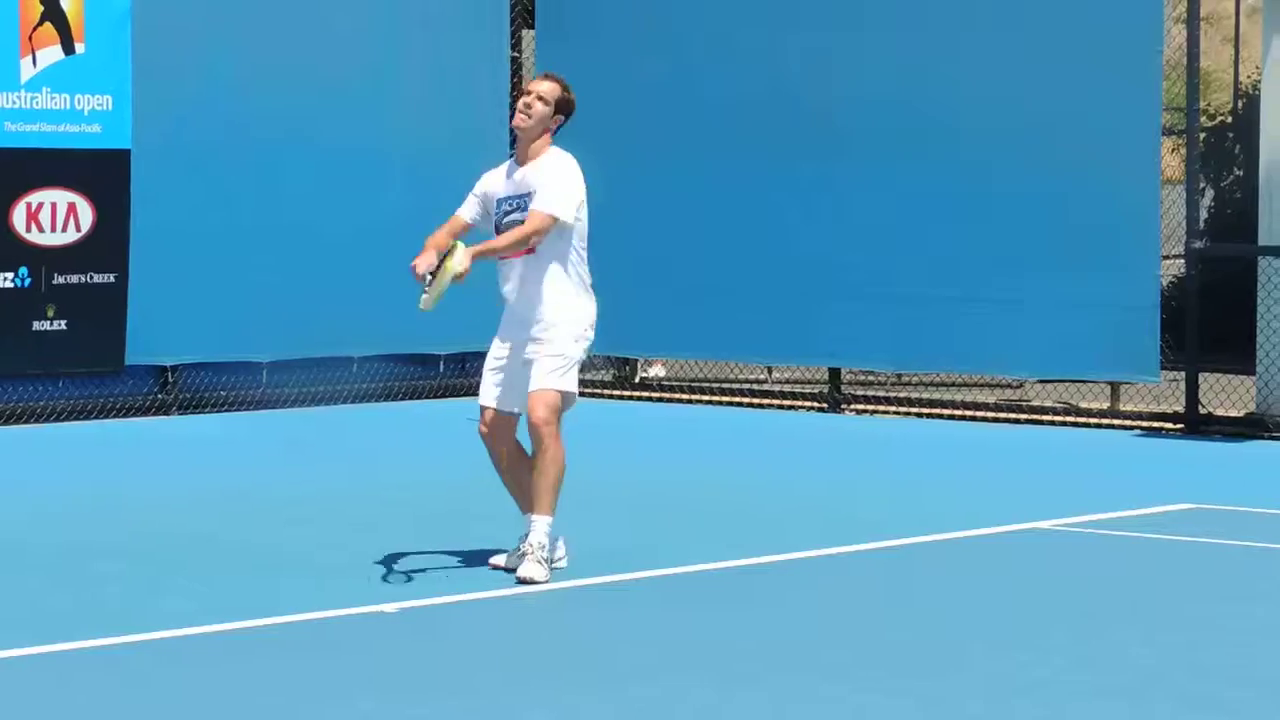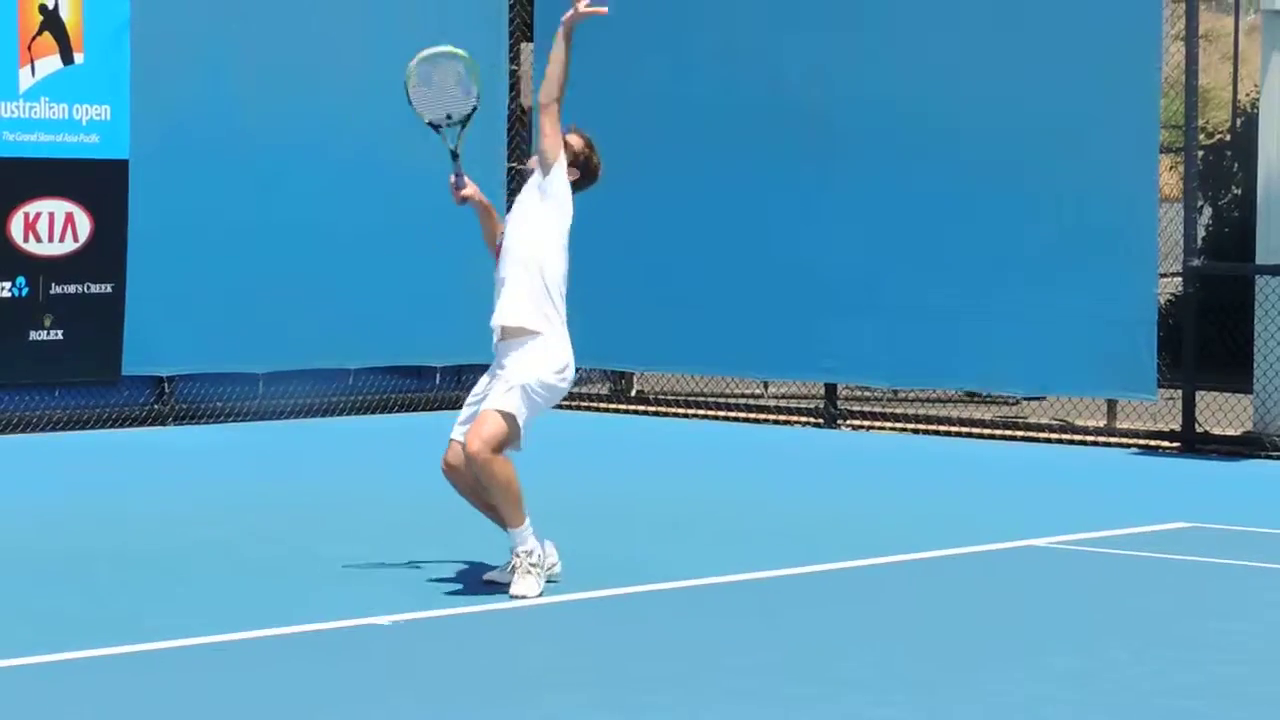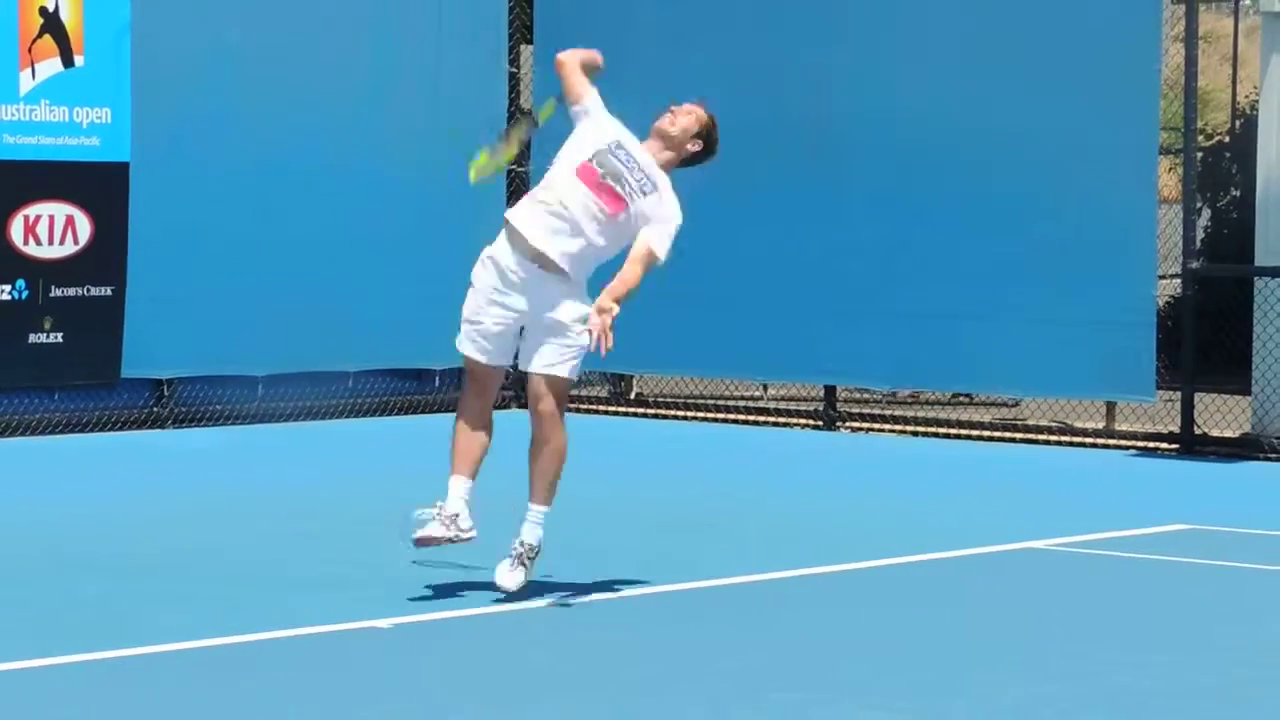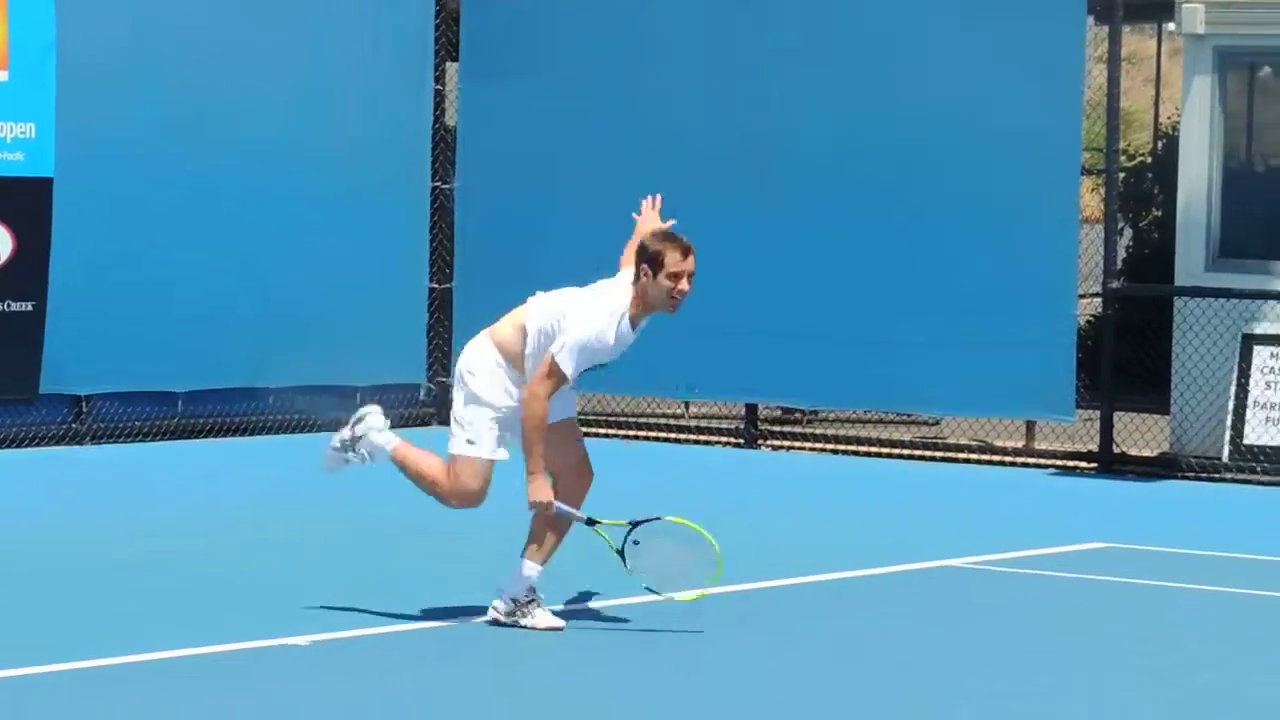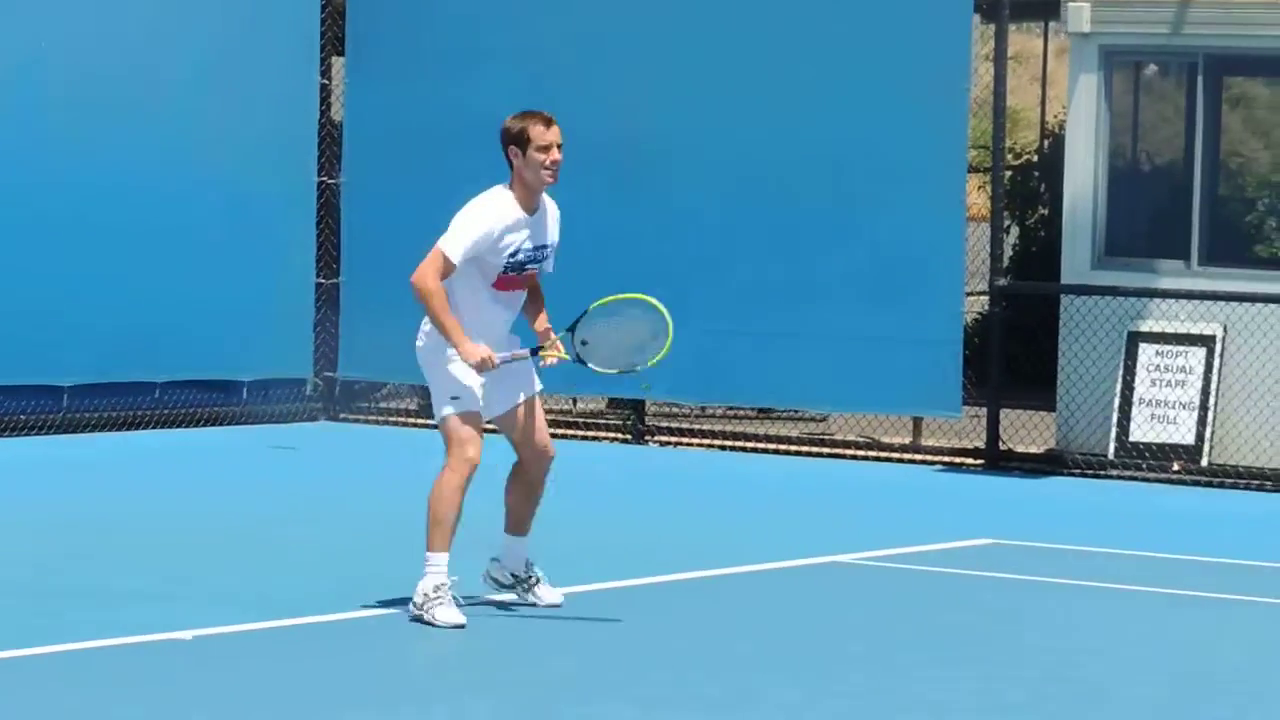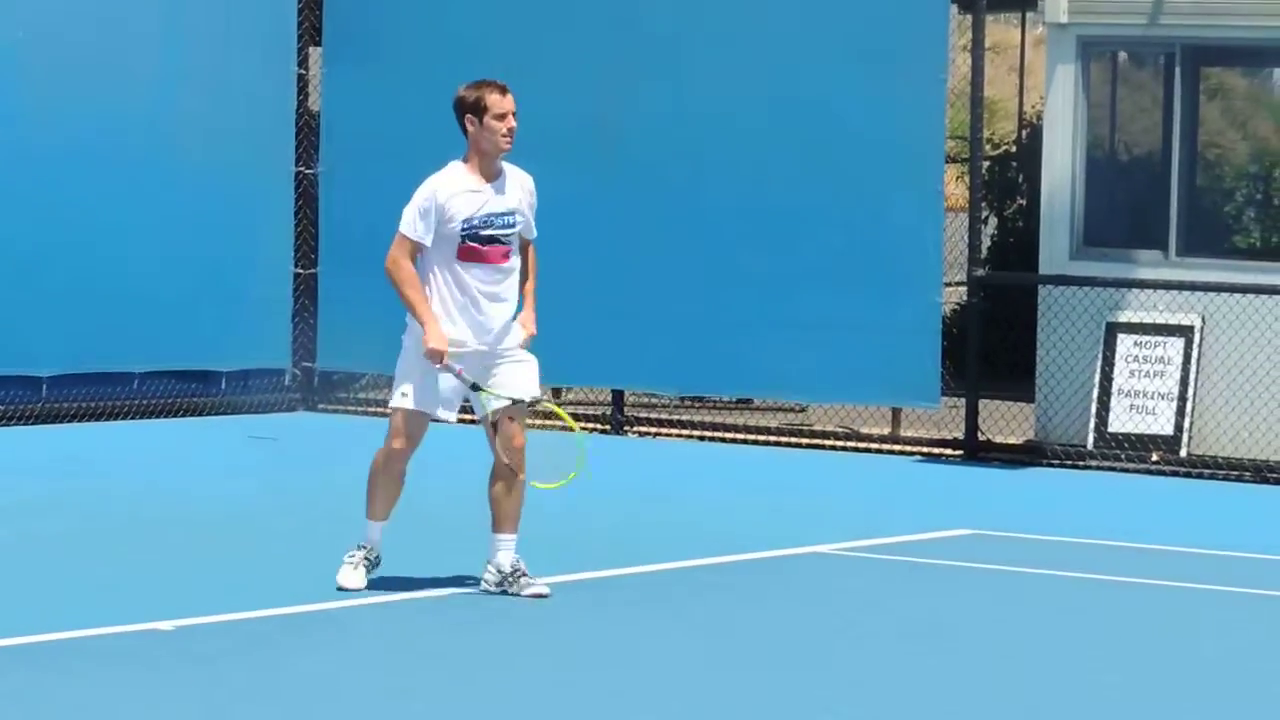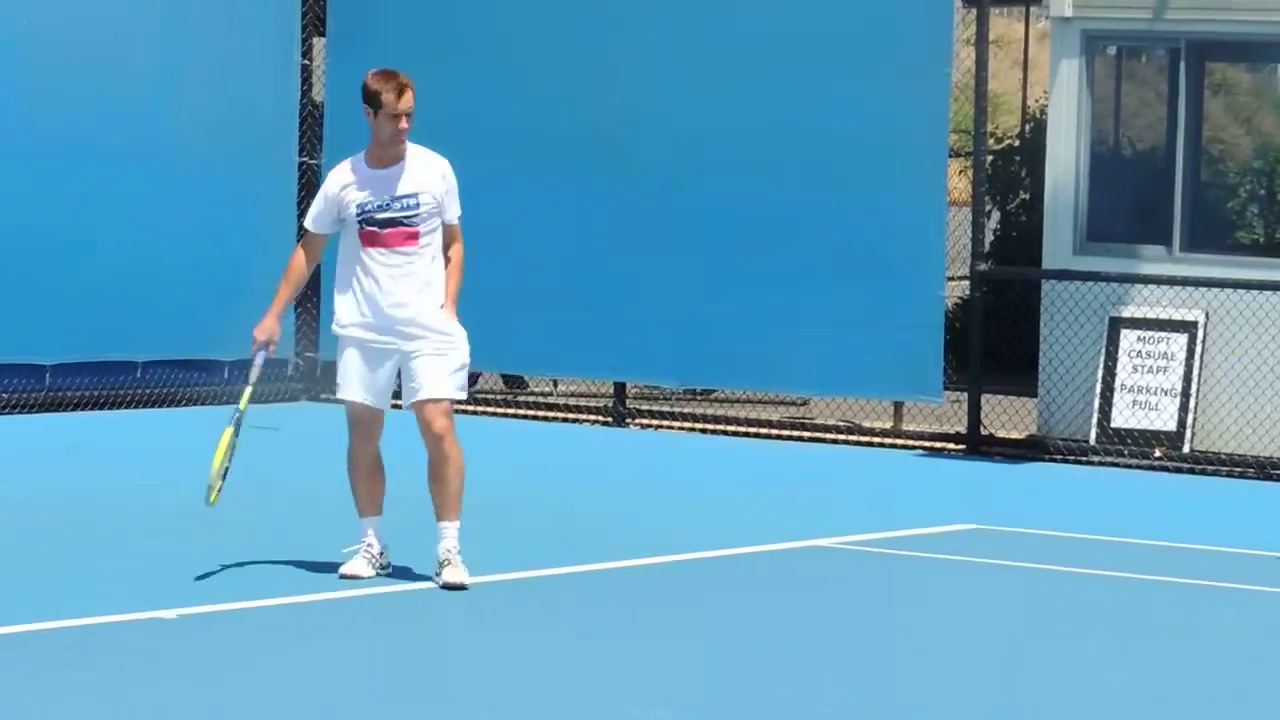
dt=0.5s
person 1, frame 1
left shoulder: (561, 168)
right shoulder: (496, 180)
left elbow: (536, 230)
right elbow: (452, 229)
left wrist: (473, 253)
right wrist: (431, 253)
left hip: (562, 322)
right hip: (516, 325)
left knee: (542, 416)
right knee: (495, 428)
left ankle: (540, 543)
right ankle: (541, 537)
person 1, frame 2
left shoulder: (549, 192)
right shoulder: (531, 209)
left elbow: (548, 104)
right wrist: (481, 203)
left hip: (539, 355)
right hip: (509, 359)
left knee: (479, 446)
right knee: (457, 462)
left ankle: (528, 553)
right ankle: (531, 549)
person 1, frame 3
left shoulder: (665, 207)
right shoulder: (607, 133)
left elbow: (638, 263)
right elbow: (566, 63)
left wrist: (606, 304)
left hip: (562, 295)
right hip: (508, 267)
left knee: (548, 407)
right knee: (477, 399)
left ankle: (529, 542)
right ankle: (455, 512)
person 1, frame 4
left shoulder: (635, 293)
right shoulder: (596, 325)
left elbow: (628, 260)
right elbow: (534, 394)
left wrist: (644, 232)
right wrist: (535, 476)
left hip: (540, 374)
right hip: (493, 372)
left knee: (576, 479)
right knee: (464, 491)
left ankle: (517, 595)
right ankle: (373, 434)
person 1, frame 5
left shoulder: (549, 213)
right shoulder: (486, 215)
right elbow: (423, 278)
left wrist: (542, 327)
right wrist: (462, 344)
left hip: (500, 350)
right hip: (456, 351)
left knee: (538, 452)
right knee: (466, 455)
left ankle: (511, 565)
right ankle: (432, 587)
person 1, frame 6
left shoulder: (523, 185)
right shoulder: (439, 190)
right elbow: (398, 261)
left wrist: (528, 309)
right wrist: (430, 326)
left hip: (501, 343)
right hip: (436, 343)
left knee: (513, 448)
right knee: (399, 445)
left ankle: (503, 565)
right ankle: (368, 548)
person 1, frame 7
left shoulder: (436, 170)
right shoulder: (341, 180)
left elbow: (455, 245)
right elbow: (307, 251)
left wrist: (449, 307)
right wrist: (273, 316)
left hip: (428, 326)
right hip: (363, 328)
left knee: (439, 429)
right knee: (362, 434)
left ankle: (449, 549)
right ankle: (372, 544)
